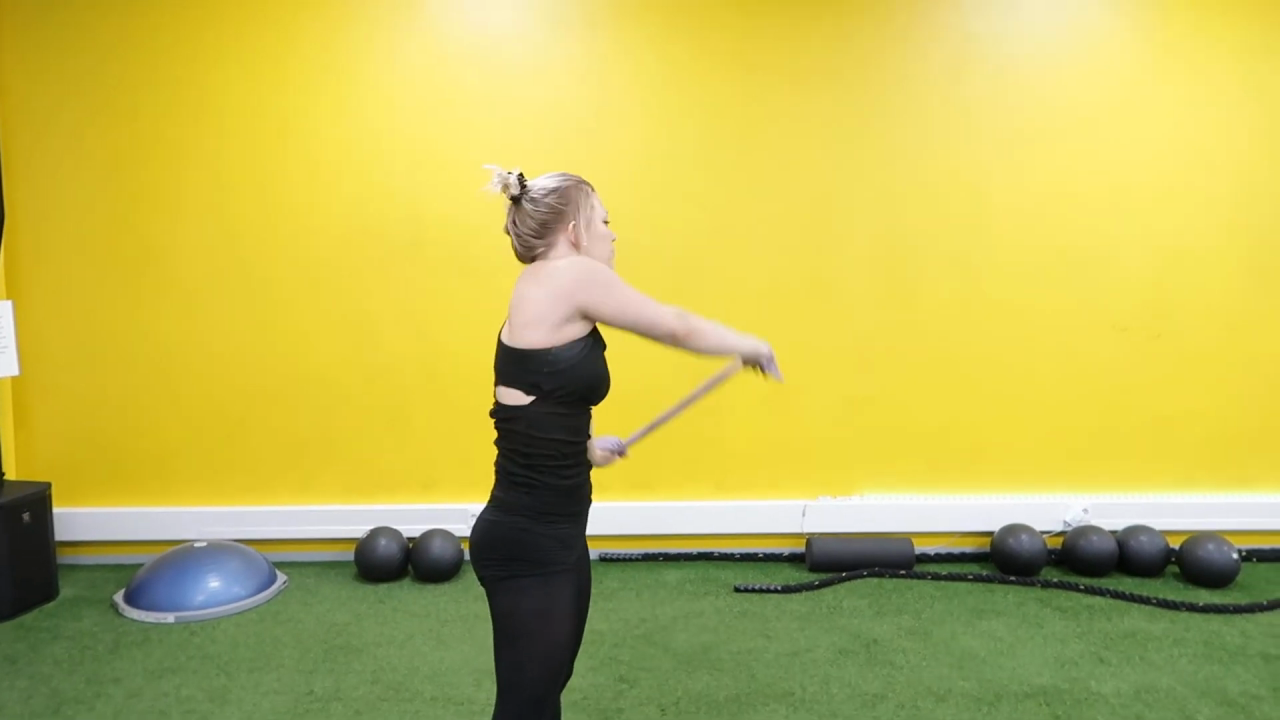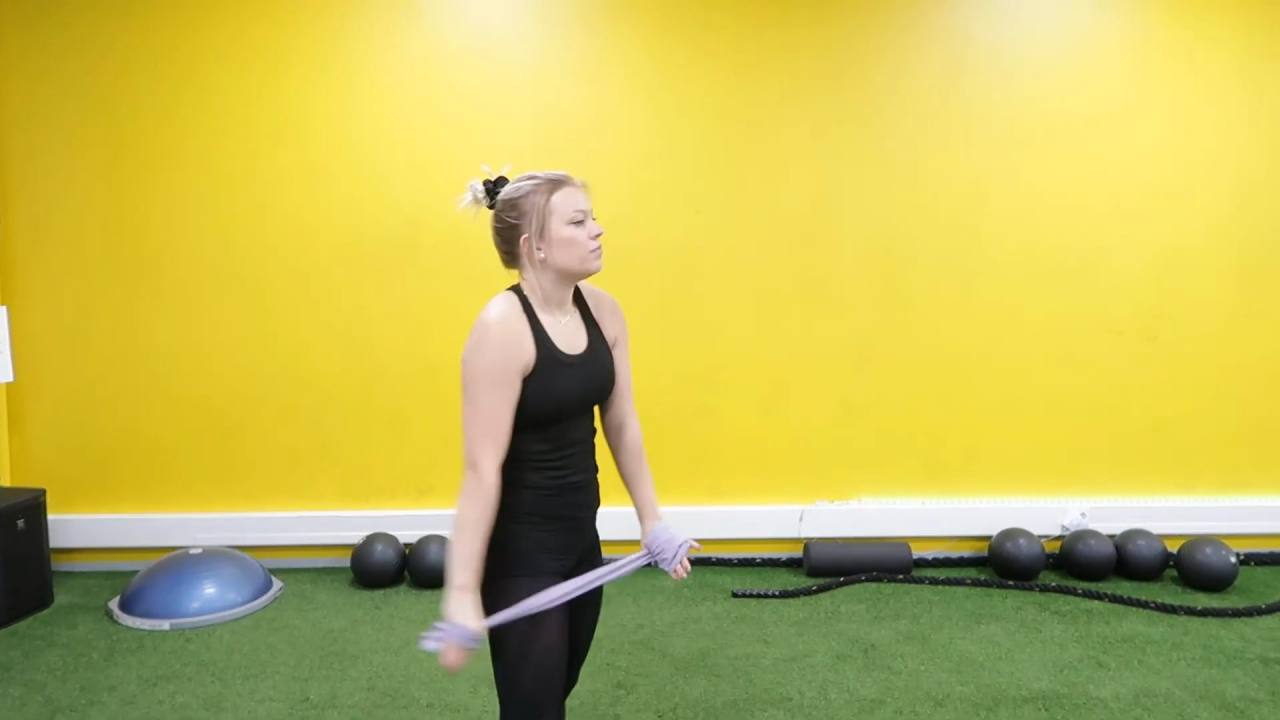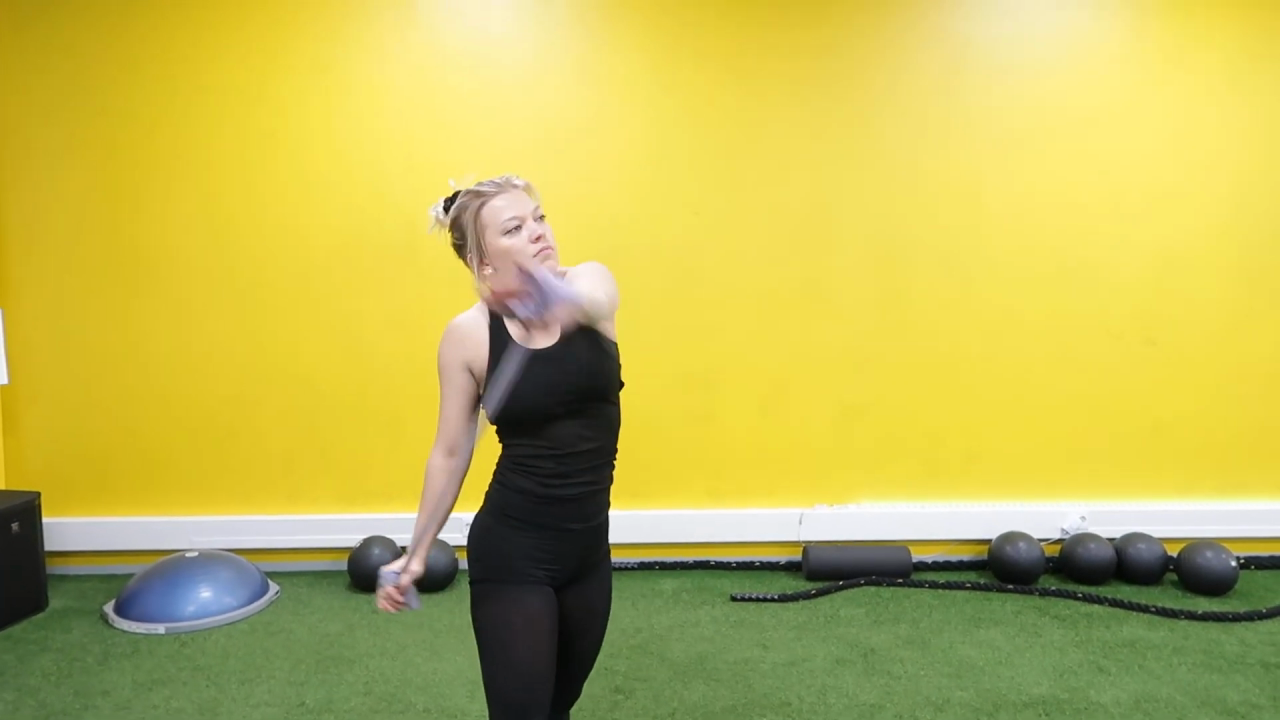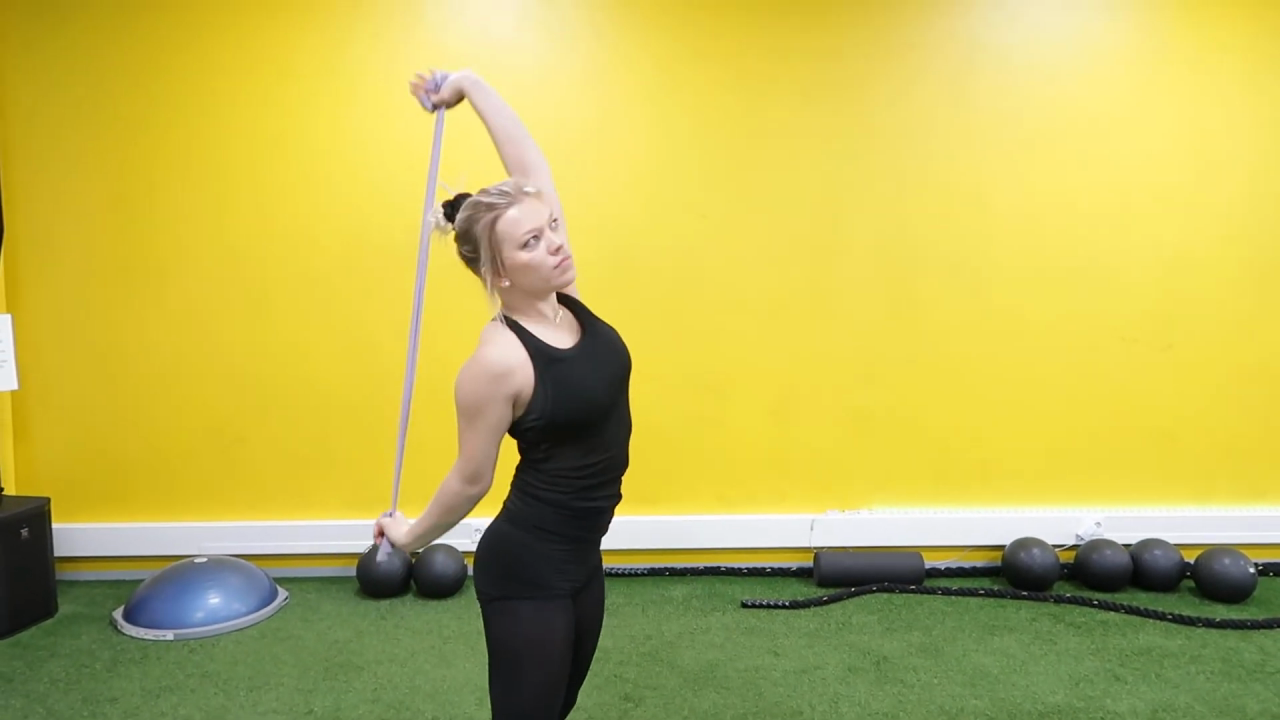
dt=0.5s
person 1, frame 1
left shoulder: (555, 300)
right shoulder: (561, 277)
right elbow: (676, 326)
left wrist: (587, 446)
right wrist: (746, 345)
left hip: (555, 537)
right hip: (527, 542)
person 1, frame 2
left shoulder: (602, 312)
right shoulder: (501, 330)
left elbow: (622, 425)
right elbow: (482, 469)
left wrist: (653, 523)
right wrist: (461, 593)
left hip: (580, 538)
right hip: (519, 547)
person 1, frame 3
left shoulder: (585, 279)
right shoulder: (470, 336)
left elbow: (595, 298)
right elbow: (450, 452)
left wrist: (566, 299)
right wrist: (416, 552)
left hip: (584, 546)
right hip: (510, 552)
person 1, frame 4
left shoulder: (562, 294)
right shoulder: (497, 361)
left elbow: (527, 175)
right elbow: (471, 479)
left wrist: (472, 84)
right wrist: (413, 536)
left hip: (578, 558)
right hip: (527, 569)
